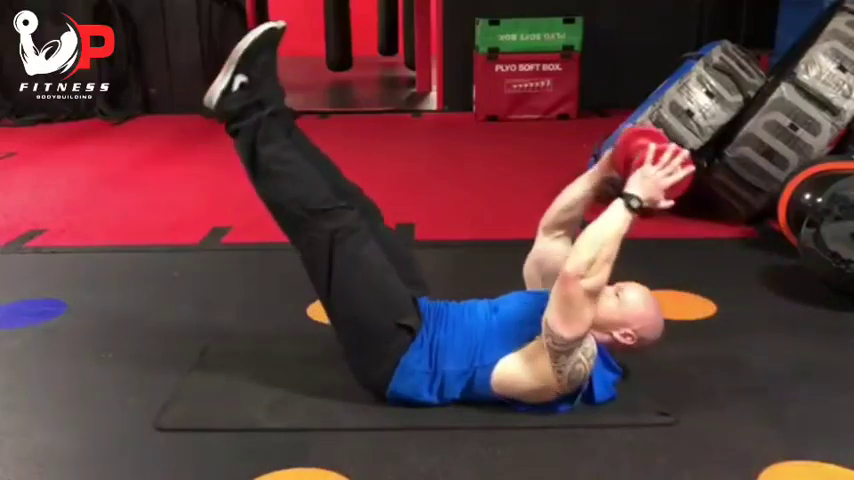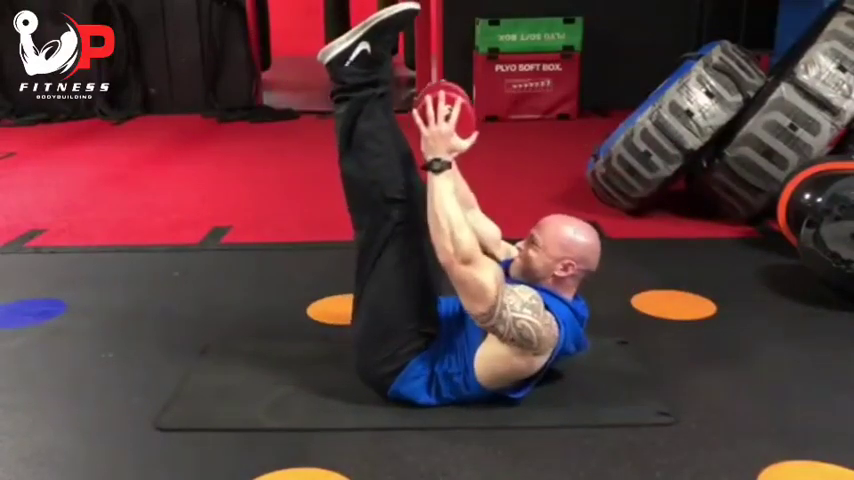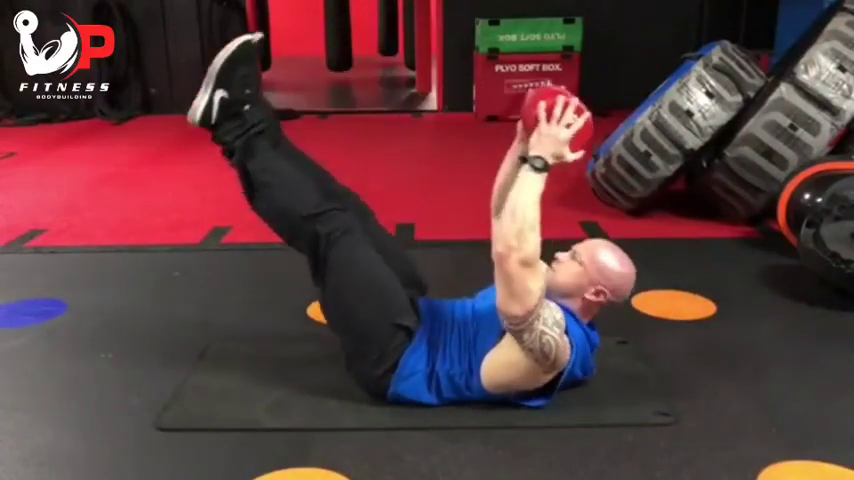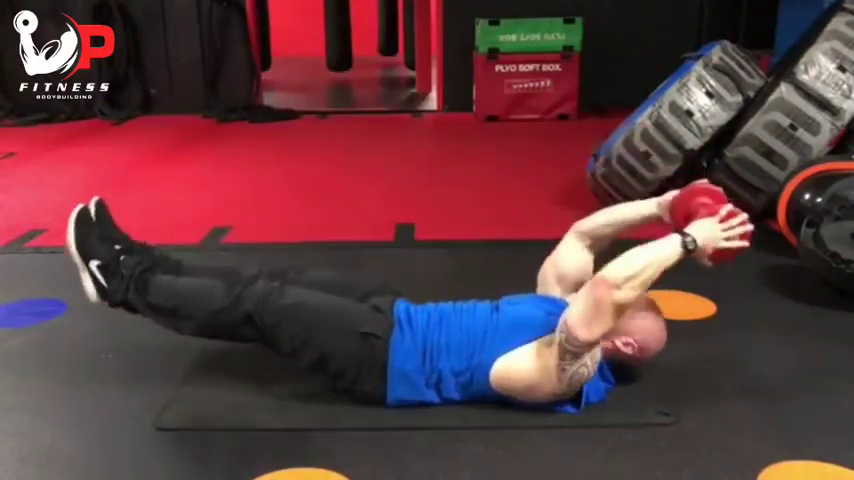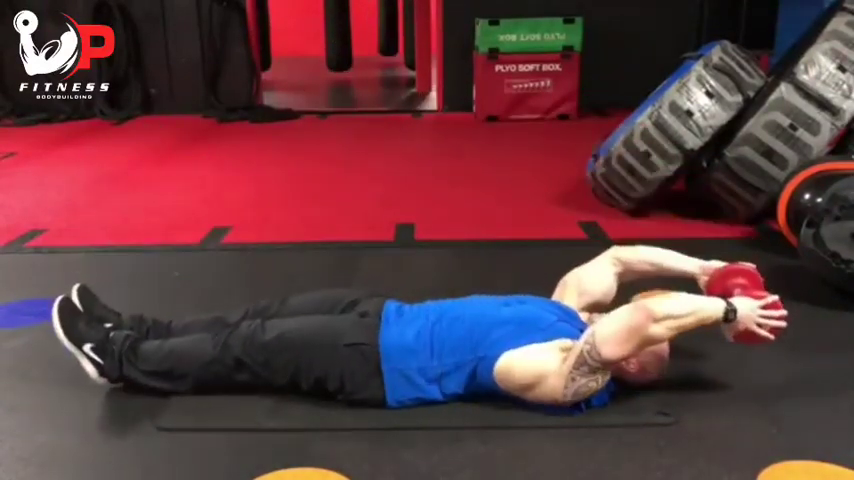
dt=1s
person 1, frame 1
left shoulder: (574, 364)
right shoulder: (558, 309)
left elbow: (579, 276)
right elbow: (553, 229)
left wrist: (632, 200)
right wrist: (607, 170)
left hip: (400, 357)
right hip: (423, 318)
left knee: (336, 227)
right knee: (353, 213)
left ankle: (255, 119)
right ankle: (260, 112)
person 1, frame 2
left shoulder: (536, 324)
right shoulder: (533, 279)
left elbow: (458, 257)
right elbow: (473, 222)
left wrist: (438, 163)
right wrist: (446, 154)
left hip: (400, 363)
right hip: (427, 333)
left knee: (394, 214)
right knee: (409, 205)
left ankle: (362, 88)
person 1, frame 3
left shoulder: (552, 344)
right shoulder: (554, 304)
left elbow: (513, 254)
right elbow: (503, 219)
left wrist: (536, 162)
right wrist: (525, 145)
left hip: (396, 361)
right hip: (420, 325)
left knee: (331, 230)
right knee: (347, 214)
left ankle: (241, 131)
right ankle: (245, 122)
person 1, frame 4
left shoulder: (570, 372)
right shoulder: (561, 305)
left elbow: (609, 286)
right elbow: (583, 235)
left wrist: (685, 240)
right wrist: (663, 209)
left hip: (388, 361)
right hip: (399, 317)
left knee: (263, 308)
right knee: (278, 285)
left ankle: (125, 282)
right ankle: (135, 267)
person 1, frame 5
left shoulder: (573, 377)
right shoulder: (571, 312)
left elbow: (646, 316)
right elbow: (623, 258)
left wrist: (725, 309)
right wrist: (710, 272)
left hip: (383, 362)
right hip: (389, 317)
left knee: (251, 350)
right knee: (263, 321)
left ankle: (121, 356)
right ankle: (130, 338)
